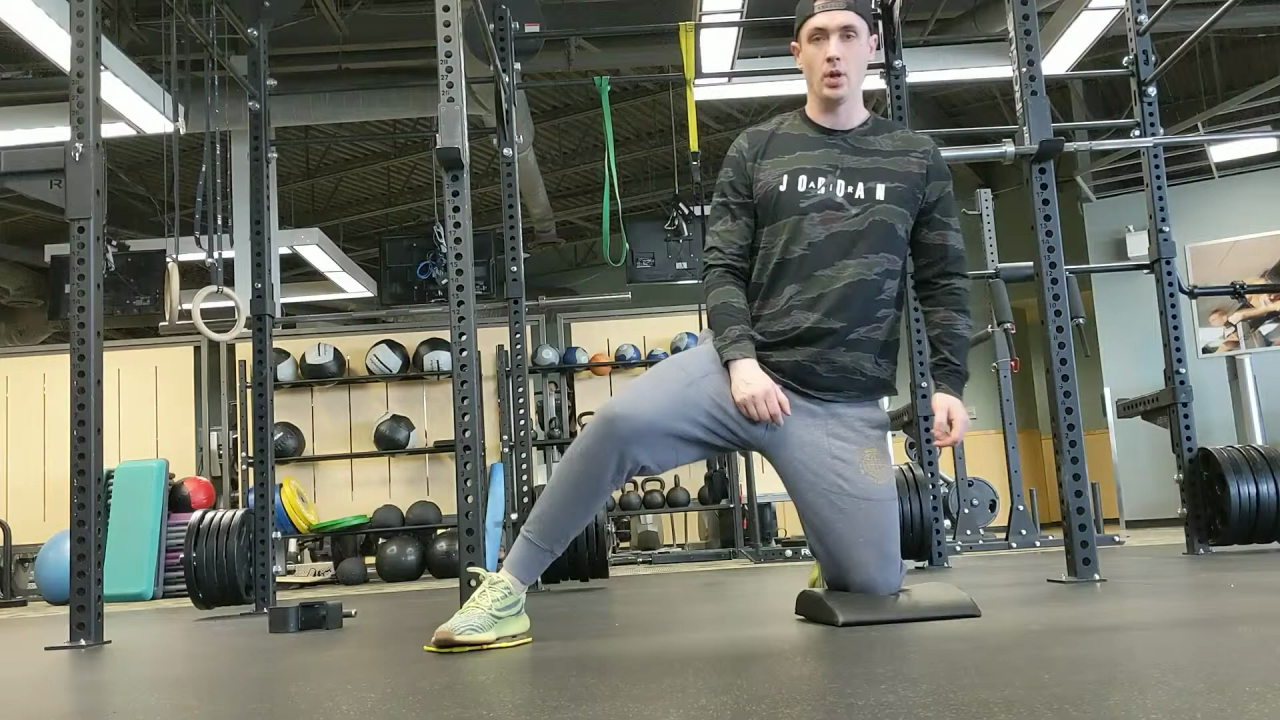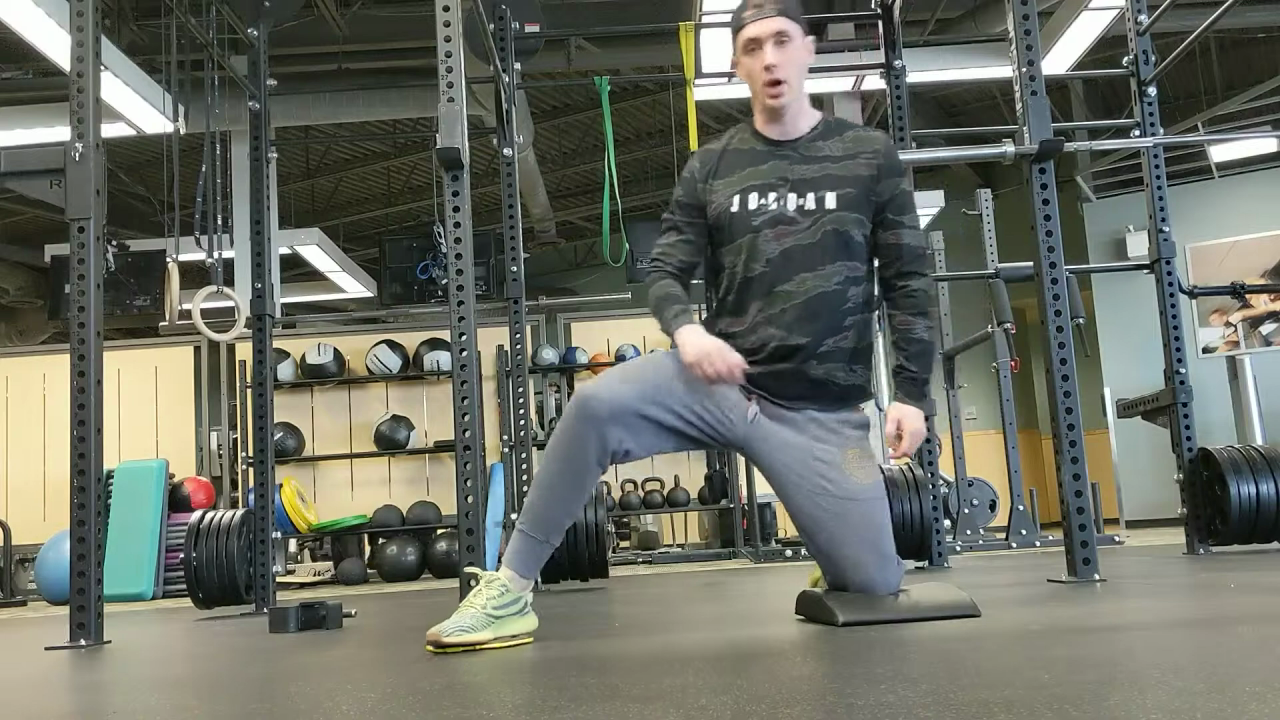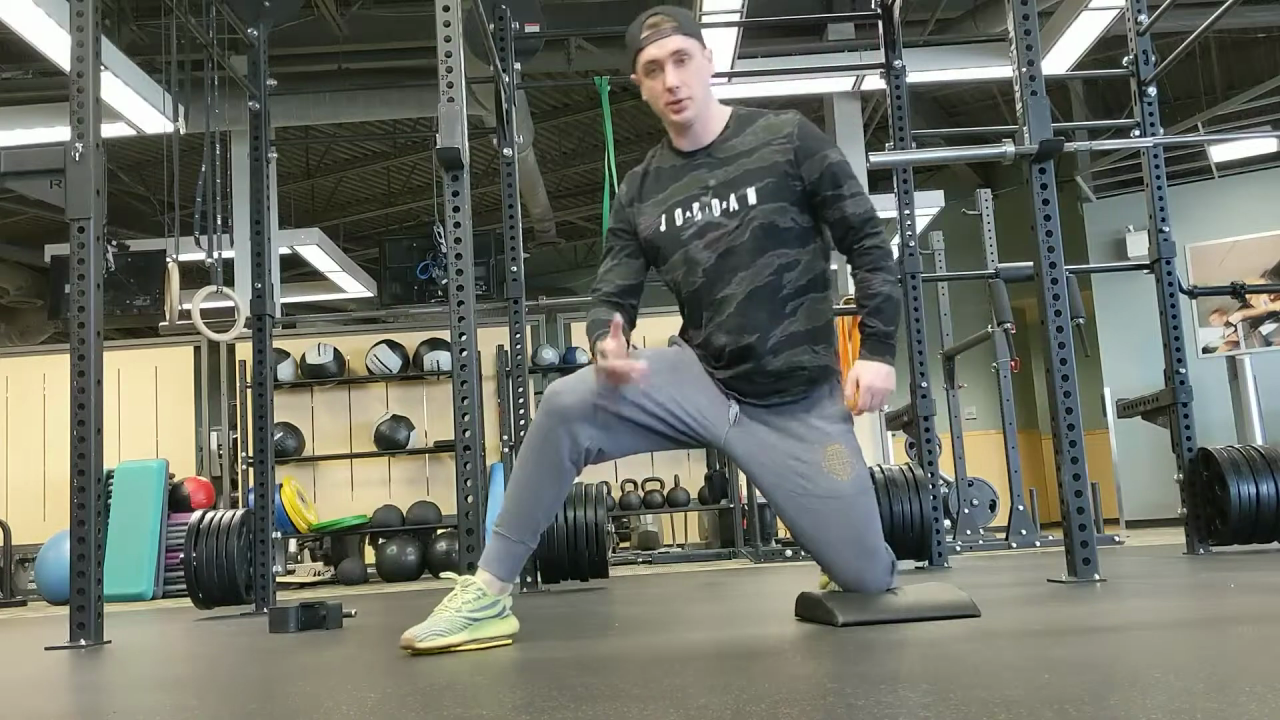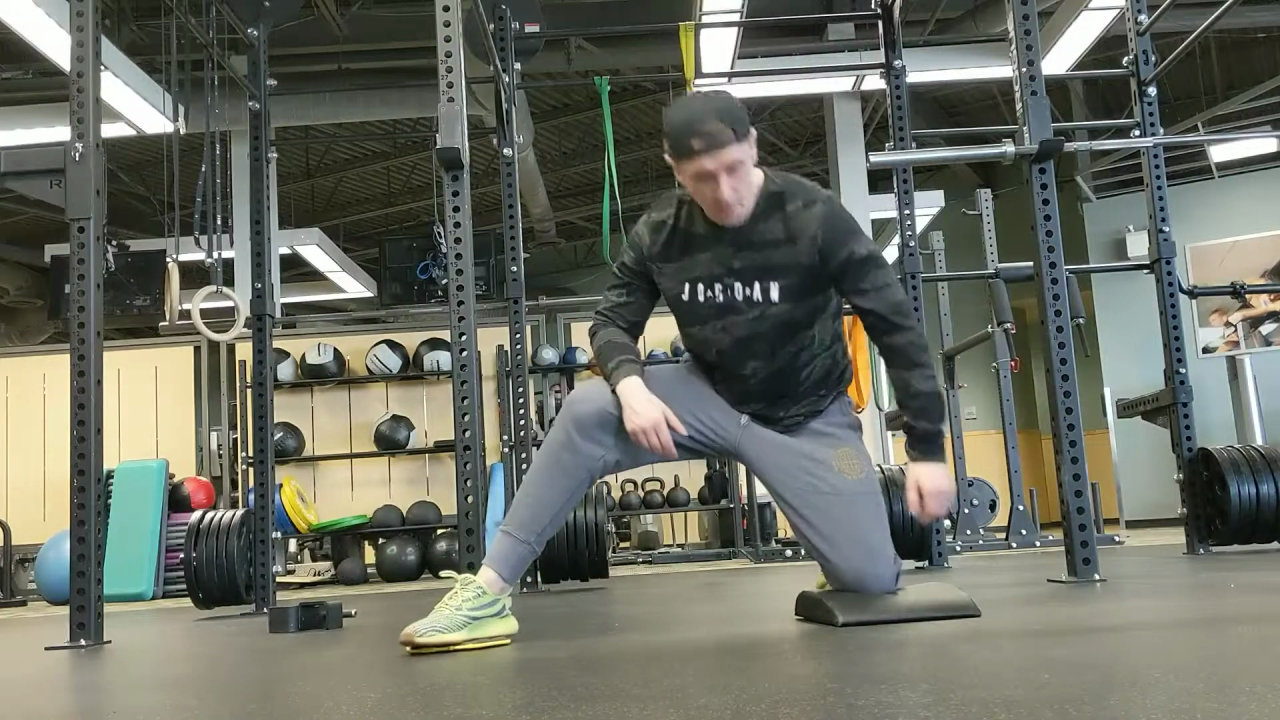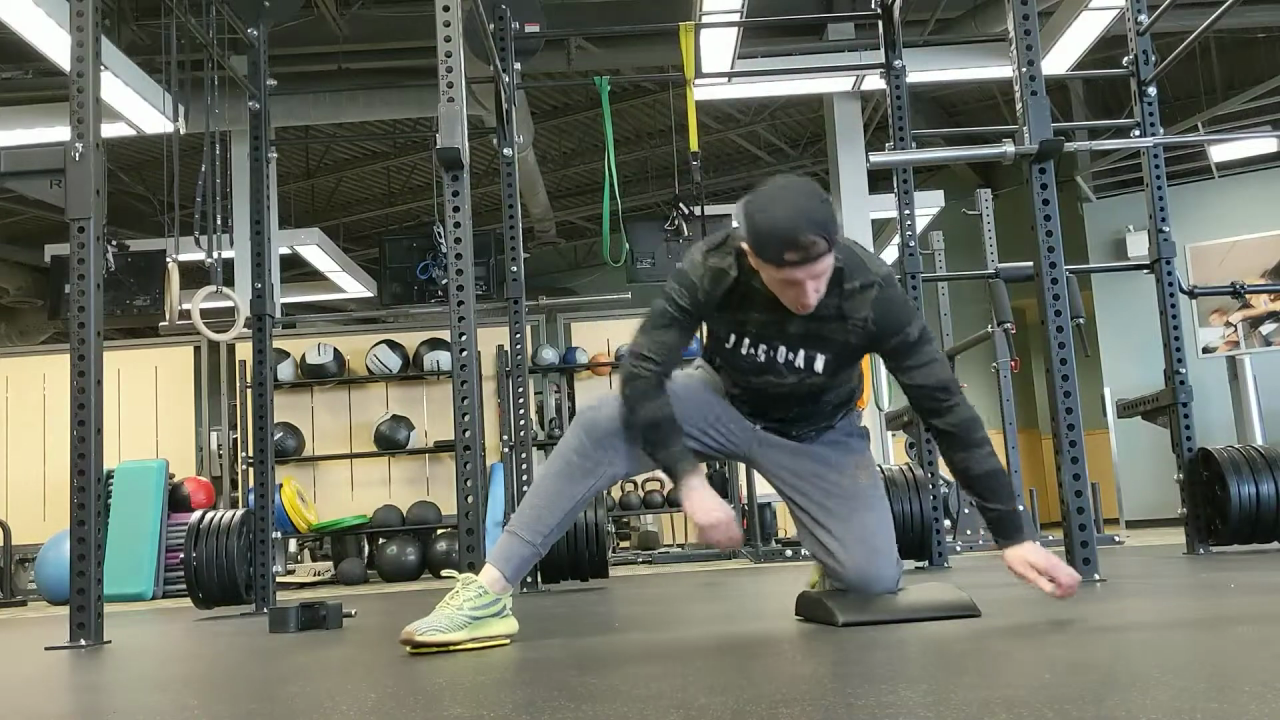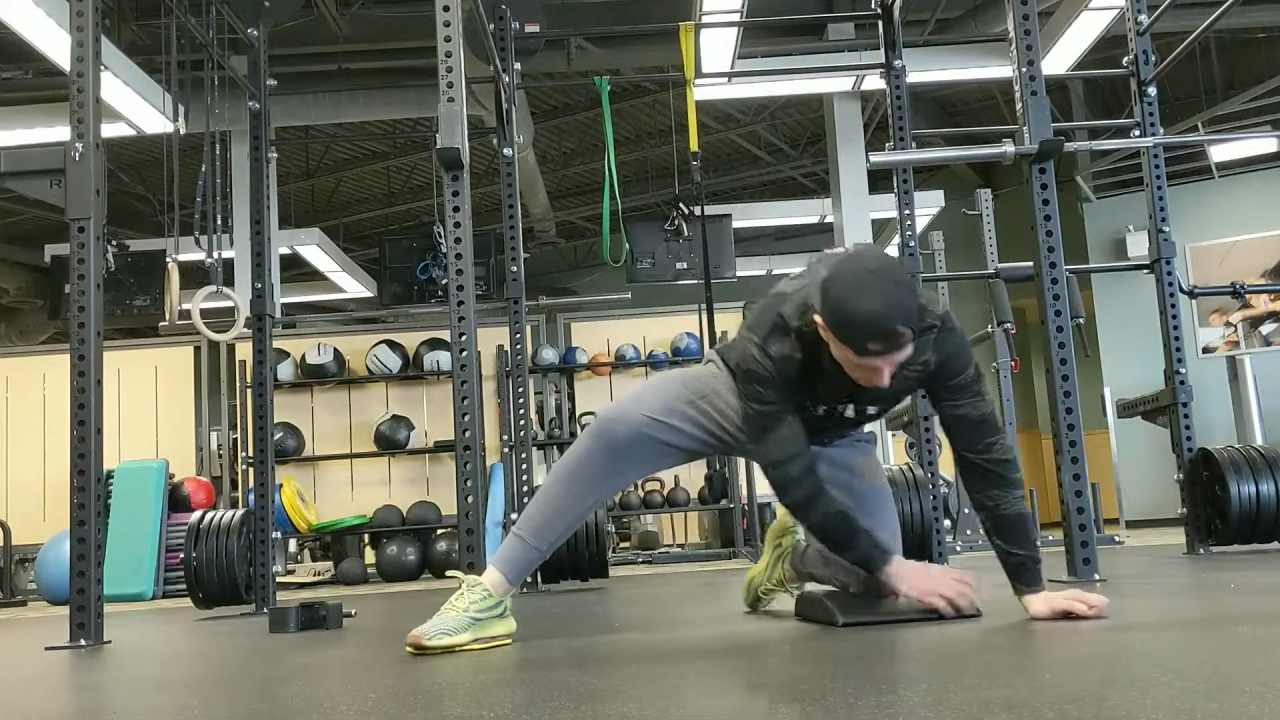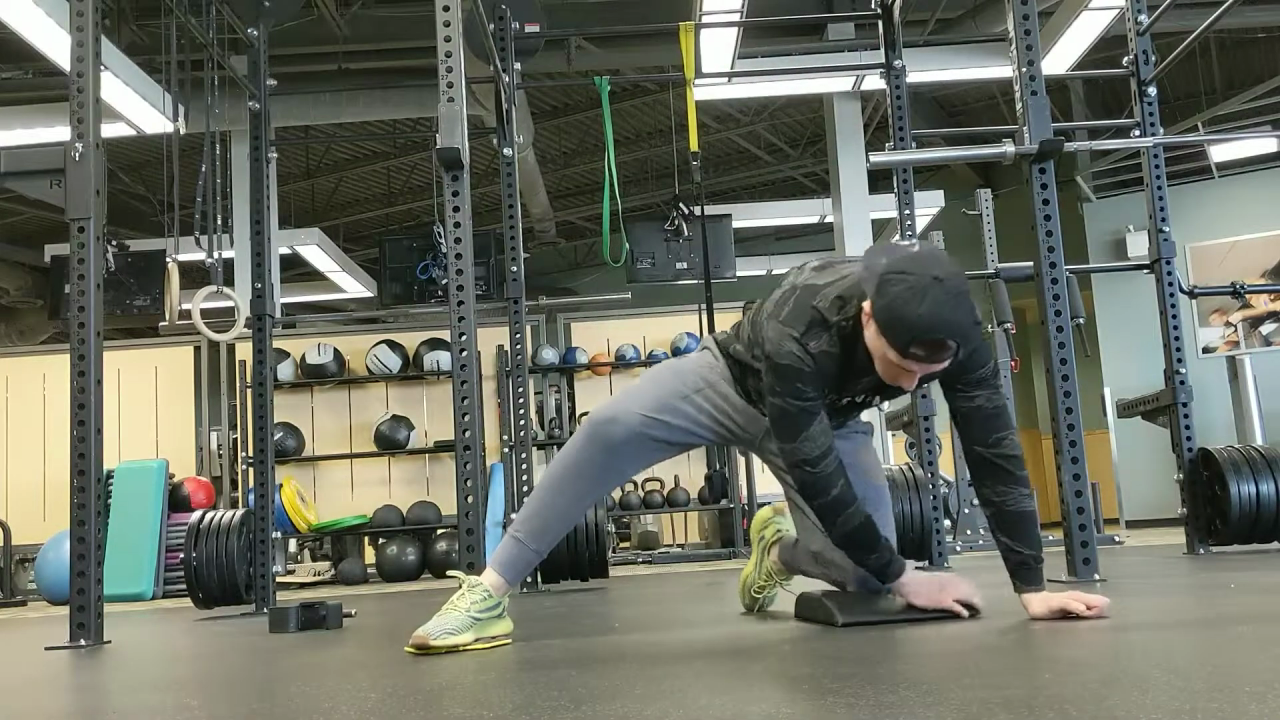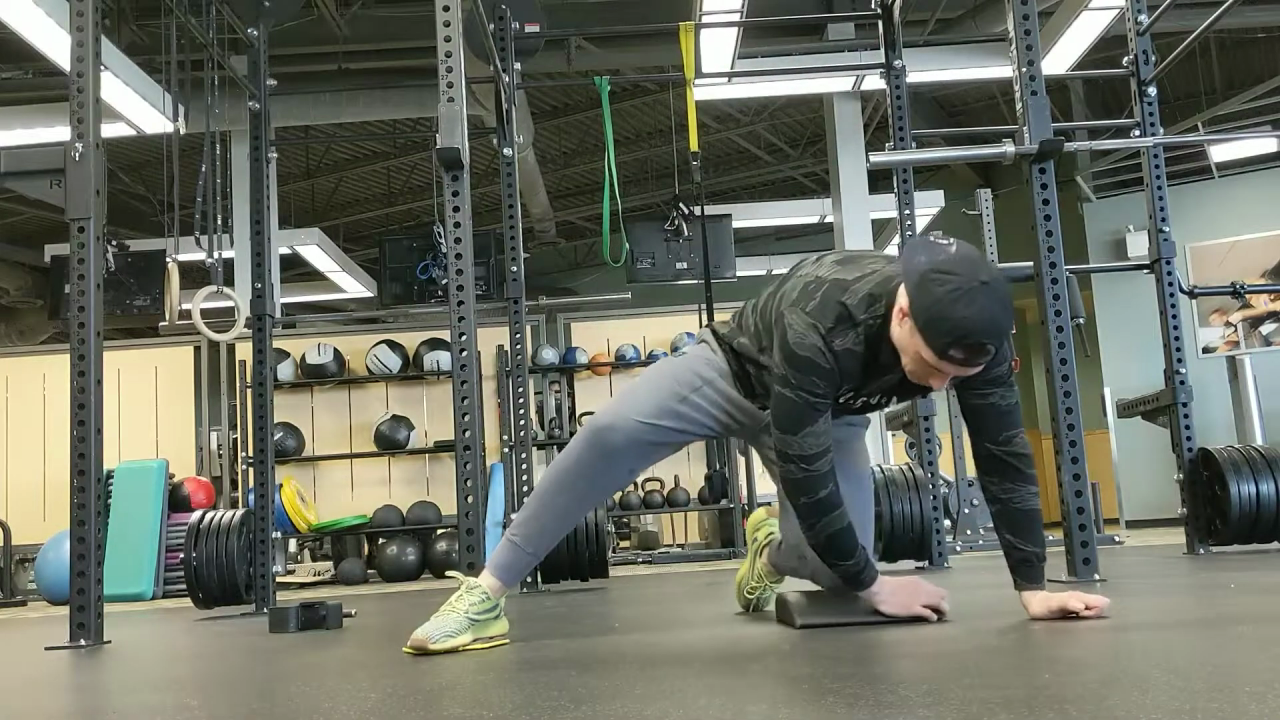
dt=0.3s
person 1, frame 1
left shoulder: (917, 160)
right shoulder: (756, 150)
left elbow: (944, 284)
right elbow: (723, 269)
left wrist: (949, 383)
right wrist: (740, 361)
left hip: (843, 401)
right hip: (748, 366)
left knee: (874, 585)
right knee: (622, 422)
left ankle: (833, 569)
right ankle: (509, 588)
person 1, frame 2
left shoulder: (870, 157)
right shoulder: (710, 169)
left elbow: (907, 284)
right elbow: (666, 272)
left wrist: (909, 392)
right wrist: (686, 331)
left hip: (821, 406)
right hip: (722, 371)
left knee: (872, 584)
right knee: (598, 404)
left ankle: (835, 559)
right ankle: (510, 589)
person 1, frame 3
left shoulder: (787, 139)
right shoulder: (639, 193)
left elbow: (867, 245)
right elbow: (613, 296)
left wrist: (876, 351)
right wrist: (608, 344)
left hip: (797, 401)
right hip: (700, 376)
left knee: (866, 577)
right knee: (568, 404)
right ankle: (488, 595)
person 1, frame 4
left shoulder: (815, 218)
right shoulder: (659, 234)
left elbow: (897, 328)
right elbow: (611, 322)
left wrist: (928, 450)
right wrist: (630, 385)
left hip: (808, 418)
right hip: (713, 397)
left knee: (871, 581)
right knee: (588, 412)
right ankle: (489, 592)
person 1, frame 5
left shoulder: (872, 293)
right shoulder: (711, 268)
left elbow: (947, 412)
right elbow: (643, 371)
left wrist: (1012, 538)
right wrist: (689, 481)
left hip: (818, 434)
right hip: (725, 404)
left knee: (873, 578)
right knee: (603, 422)
left ankle: (824, 556)
right ankle: (491, 590)
person 1, frame 6
left shoulder: (934, 336)
right shoulder: (770, 341)
left elbow: (986, 454)
right elbow: (792, 476)
left wrist: (1031, 587)
right wrist: (894, 570)
left hip: (832, 438)
right hip: (743, 408)
left knee: (882, 592)
right knee: (619, 429)
right ankle: (491, 593)
person 1, frame 7
left shoulder: (952, 331)
right shoulder: (798, 322)
left elbow: (995, 454)
right elbow: (813, 472)
left wrist: (1031, 586)
right wrist: (902, 577)
left hip: (829, 416)
right hip: (737, 377)
left knee: (863, 570)
right knee: (614, 425)
left ankle: (780, 545)
right ankle: (489, 594)
person 1, frame 8
left shoulder: (972, 335)
right shoulder: (819, 315)
left elbow: (1004, 455)
right elbow: (804, 467)
left wrist: (1032, 586)
right wrist: (872, 584)
left hip: (828, 412)
right hip: (734, 370)
left knee: (839, 565)
right knee: (612, 432)
left ankle: (771, 549)
right ankle: (486, 595)
